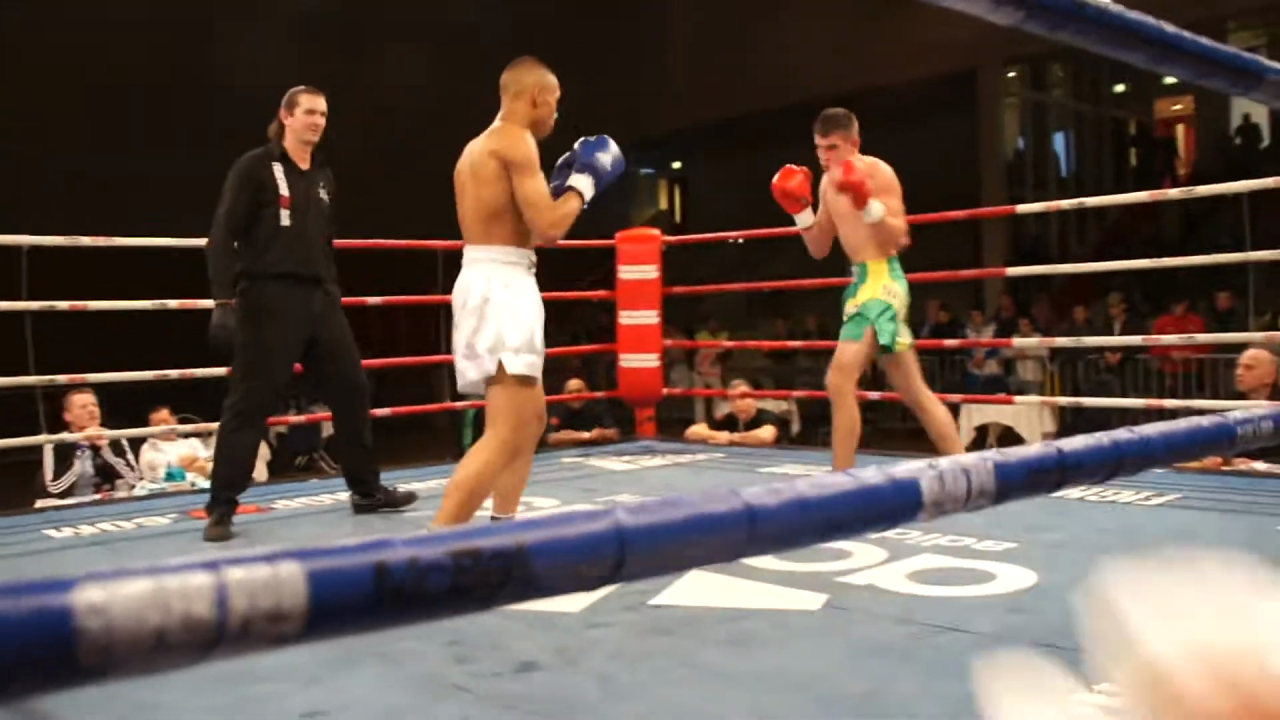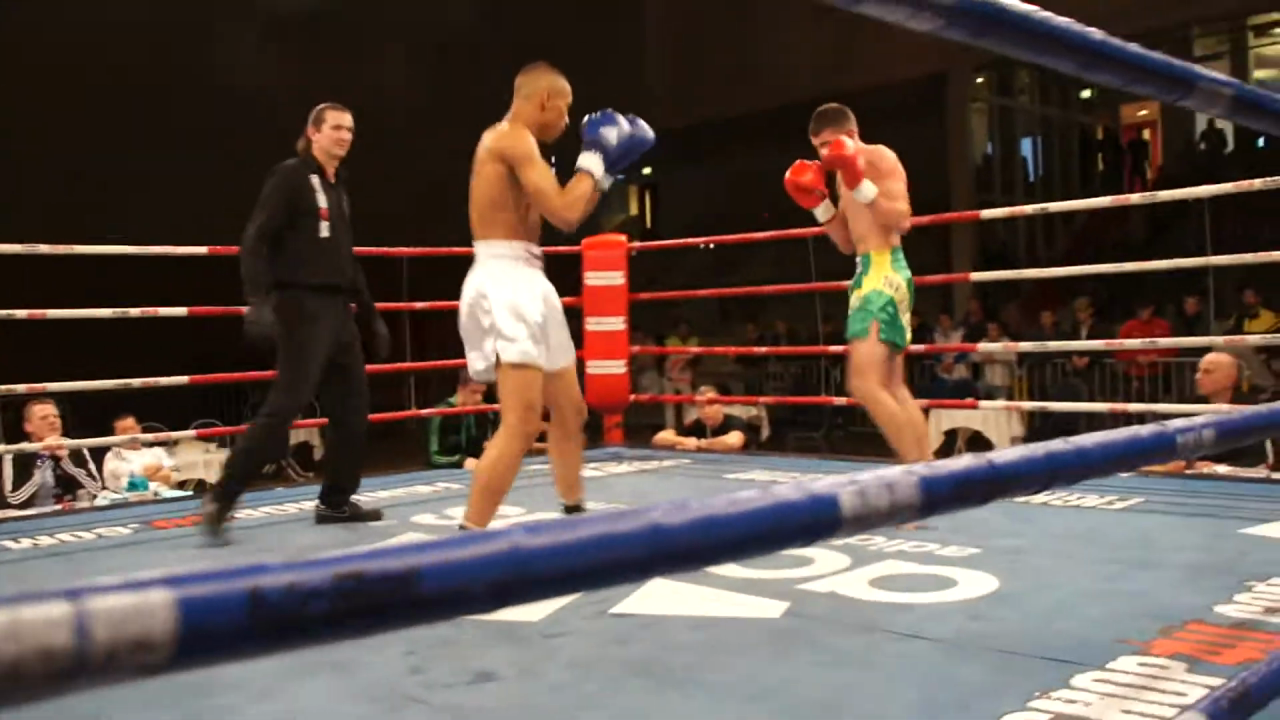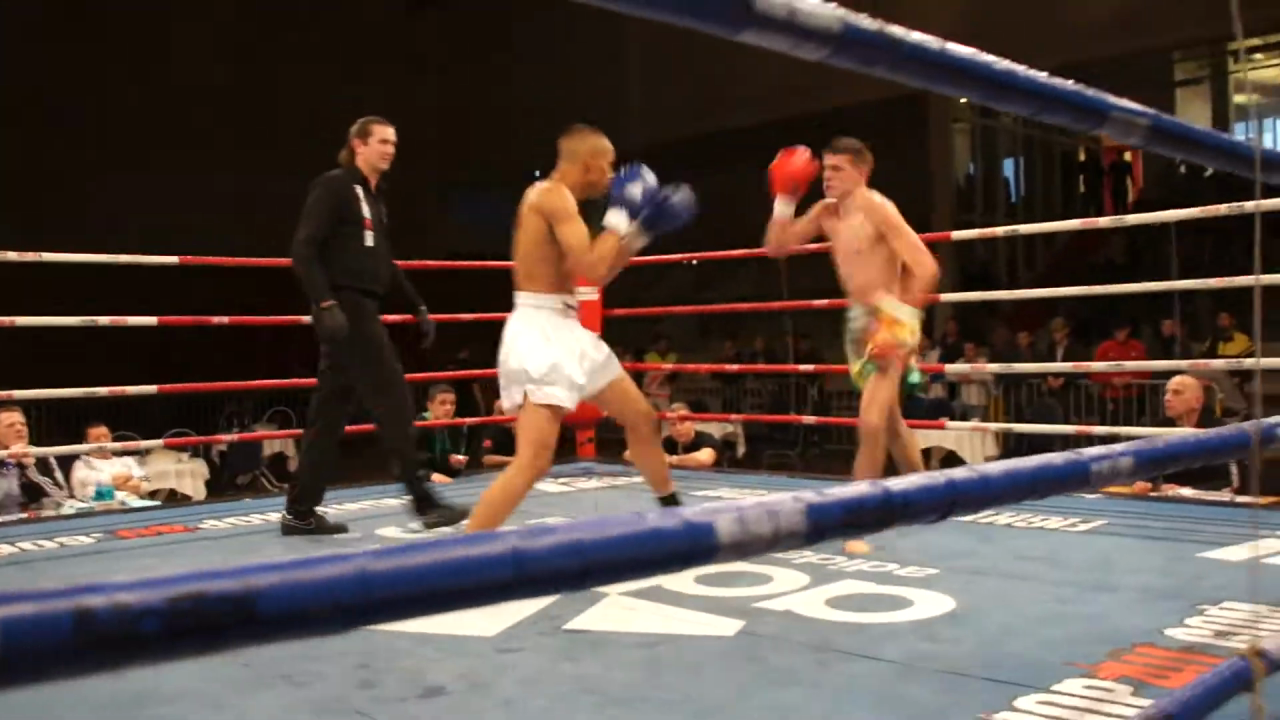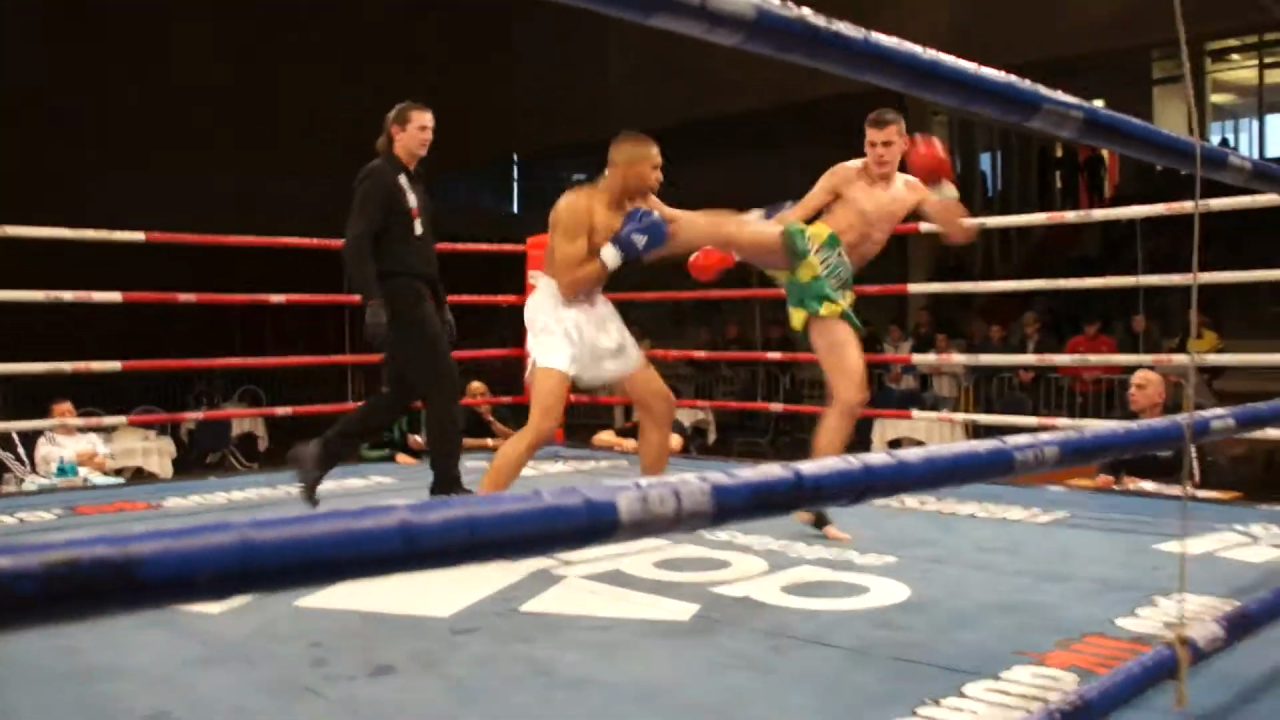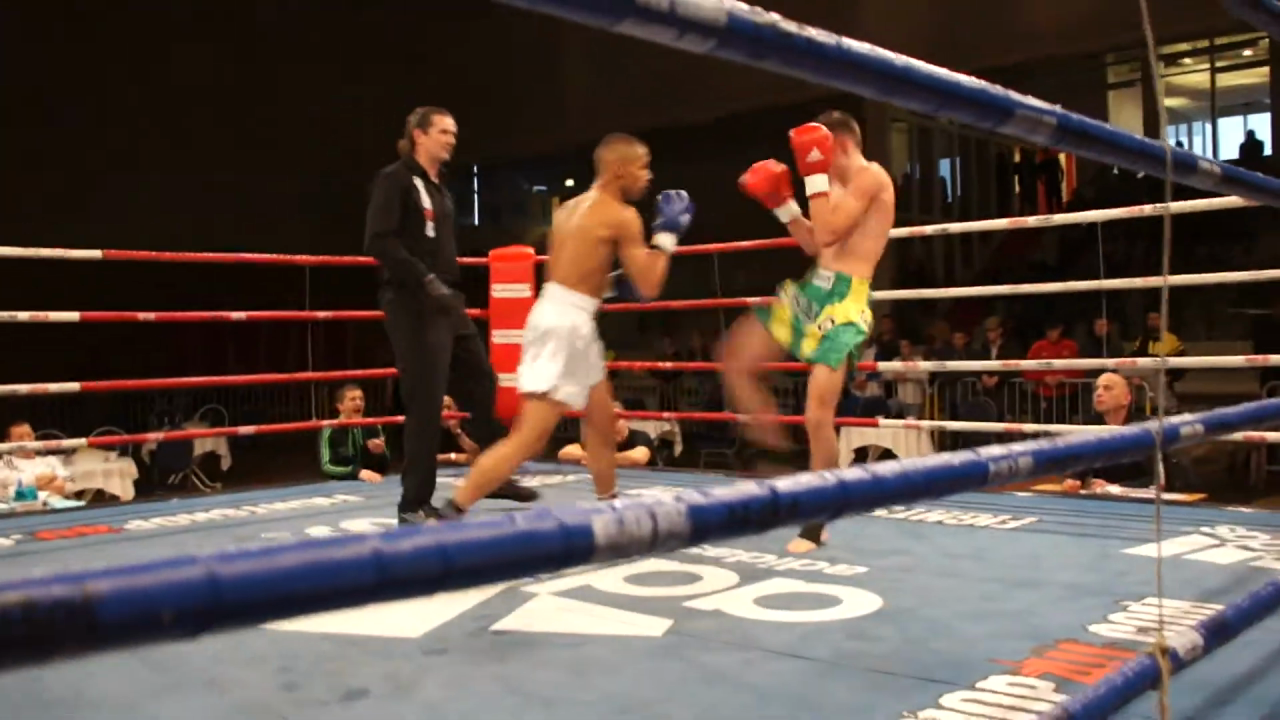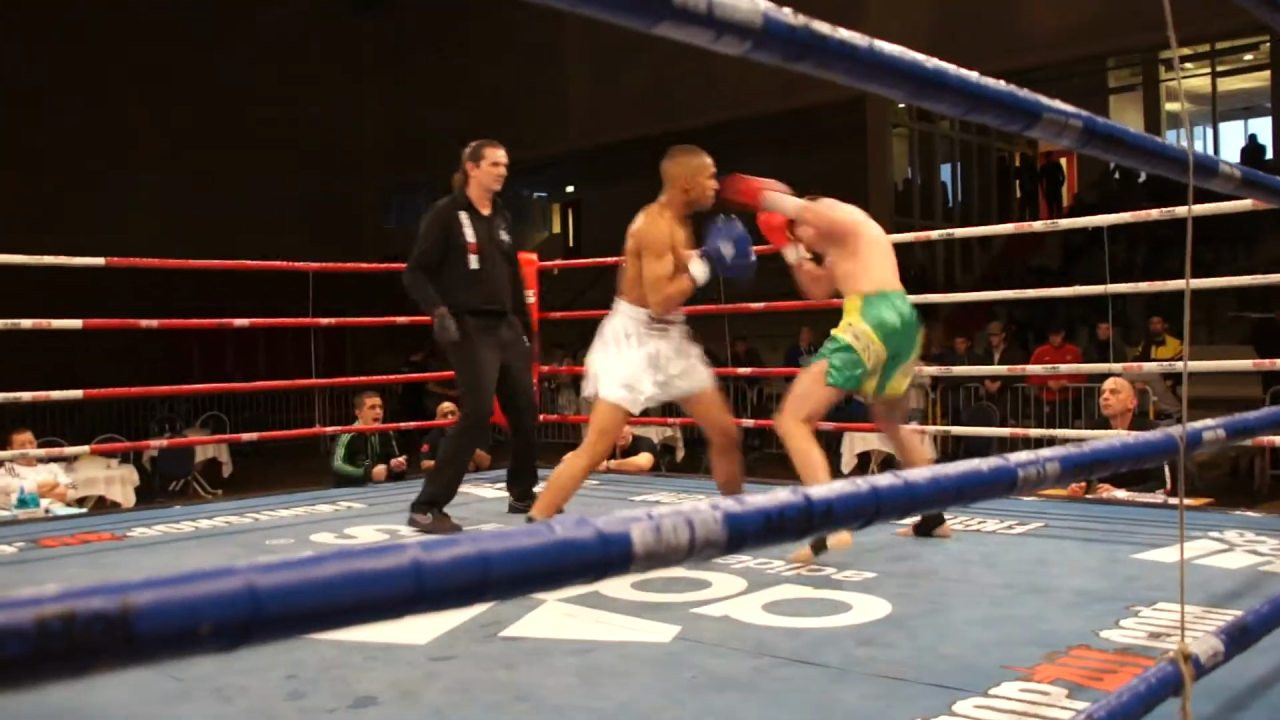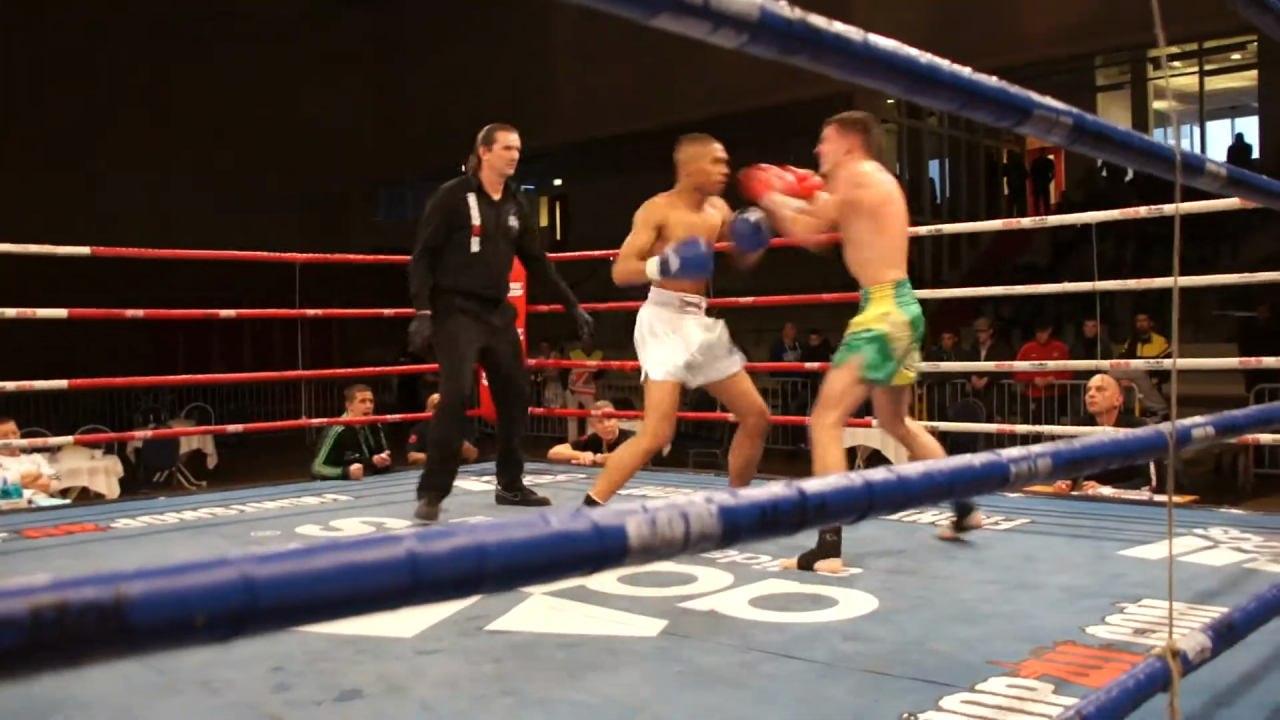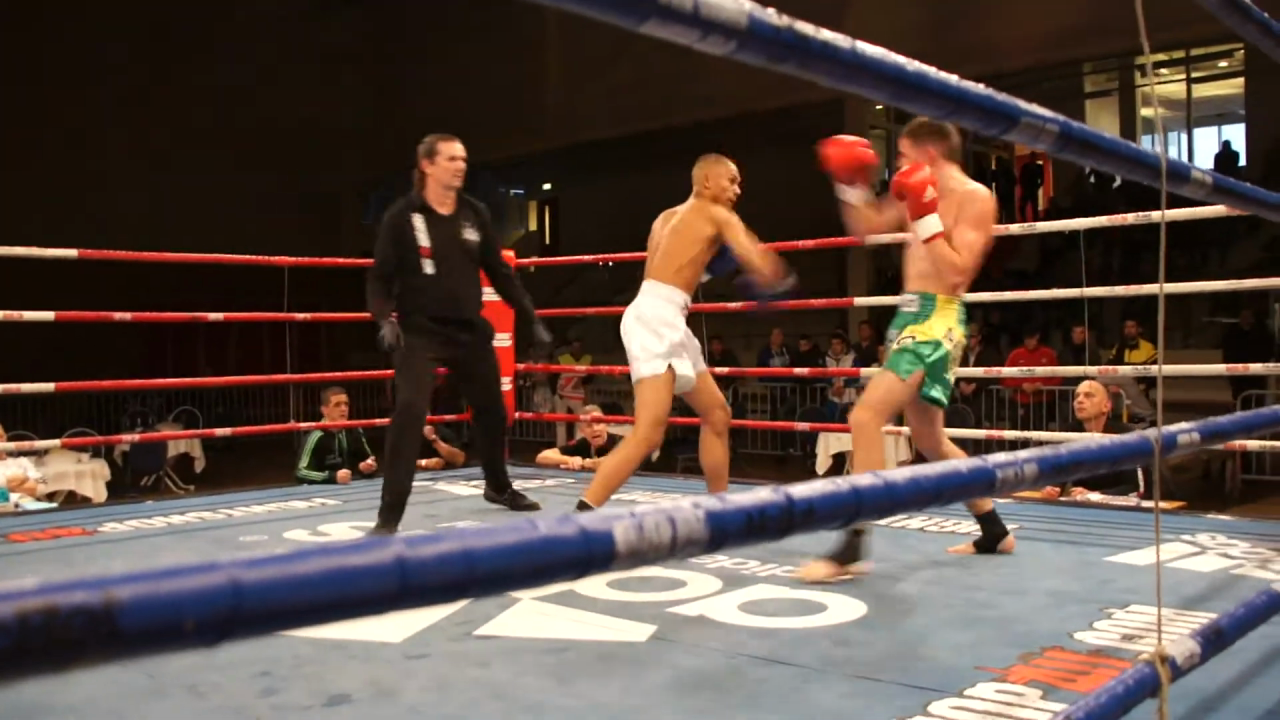
dt=0.3s
person 1, frame 1
left shoulder: (323, 177)
right shoulder: (255, 167)
right elbow: (222, 238)
left wrist: (333, 294)
right wrist: (223, 301)
left hip: (320, 298)
right hip: (270, 297)
left knee: (352, 390)
right knee: (250, 403)
left ankle: (366, 489)
right ankle: (221, 508)
person 1, frame 2
left shoulder: (339, 189)
right shoulder: (290, 178)
right elbow: (256, 243)
left wrist: (371, 315)
right wrist: (259, 303)
left hip: (334, 310)
right hip: (298, 304)
left knee: (352, 404)
right knee: (287, 401)
left ankle: (336, 499)
right ankle: (222, 498)
person 1, frame 3
left shoulder: (378, 195)
right shoulder: (335, 187)
left elbow: (383, 264)
right elbow: (305, 249)
left wrist: (418, 307)
right wrist: (326, 304)
left hip: (361, 308)
right hip: (346, 308)
left knee: (329, 411)
right knee: (393, 401)
left ankle: (300, 510)
right ankle: (423, 502)
person 1, frame 4
left shoulder: (410, 181)
right shoulder: (380, 177)
right elbow: (357, 246)
left wrist: (442, 304)
right wrist: (373, 303)
left hip: (416, 296)
right hip: (393, 296)
left knee: (402, 391)
right knee: (442, 385)
left ankle: (319, 452)
right ankle: (448, 486)
person 1, frame 5
left shoulder: (439, 184)
right shoulder: (395, 180)
right elbow: (378, 242)
right wrist: (425, 280)
left hip: (445, 301)
right hip: (412, 303)
left knee: (482, 384)
right knee: (425, 401)
right ankle: (414, 504)
person 1, frame 6
left shoulder: (502, 219)
right shoulder: (446, 214)
right elbow: (416, 273)
left wrist: (526, 332)
right wrist: (440, 312)
left hip: (503, 326)
right hip: (466, 328)
left knee: (525, 411)
right knee: (477, 413)
left ankle: (522, 493)
right ankle: (429, 507)
person 1, frame 7
left shoulder: (516, 205)
right shoulder: (454, 196)
left elbow: (537, 262)
right elbow: (423, 256)
left wrist: (573, 306)
right wrist: (421, 311)
left hip: (497, 312)
right hip: (456, 310)
left knee: (515, 397)
right knee: (457, 394)
left ankle: (510, 484)
right ankle: (431, 493)
person 1, frame 8
left shoulder: (475, 214)
right shoulder: (402, 217)
left elbow: (499, 273)
right elbow: (380, 280)
left wrist: (532, 321)
right wrist: (385, 318)
left hip: (469, 330)
right hip: (420, 333)
left knee: (492, 413)
right knee: (409, 410)
left ankle: (497, 486)
right ankle: (390, 516)
person 2, frame 1
left shoulder: (877, 173)
right shoulder: (828, 183)
left elbow: (899, 238)
right elbow: (819, 249)
left wrist: (866, 203)
right wrist: (799, 209)
left hip: (880, 281)
right hip: (863, 282)
left knee: (839, 382)
right knee: (914, 392)
person 2, frame 2
left shoulder: (881, 158)
right shoulder: (847, 170)
left elbow: (901, 222)
left wrist: (860, 184)
right wrist: (816, 204)
left hip: (883, 276)
right hip: (872, 270)
left knee: (864, 386)
right knee: (892, 390)
person 2, frame 3
left shoulder: (877, 210)
right shoulder: (827, 211)
left elbow: (926, 268)
right elbow: (777, 246)
left wrist: (897, 321)
right wrist: (784, 196)
left hip: (890, 321)
right hip: (861, 321)
left knee: (873, 423)
right knee: (887, 422)
person 2, frame 4
left shoulder: (914, 189)
right shoulder: (845, 173)
left elbow: (960, 234)
right elbow: (797, 216)
left wrist: (939, 181)
right wrist: (726, 247)
left hip: (832, 292)
right hip: (813, 253)
left knee: (849, 397)
right knee: (742, 237)
left ankle: (813, 504)
person 2, frame 5
left shoulder: (868, 176)
right shoulder: (838, 182)
left elbow: (824, 237)
left wrist: (814, 171)
right wrist: (780, 202)
left hip: (844, 303)
right hip: (813, 288)
left knee: (816, 418)
right knee: (736, 361)
left ankle: (815, 521)
right ankle: (772, 441)
person 2, frame 6
left shoulder: (828, 211)
right shoulder: (855, 221)
left elbow: (809, 210)
right elbow: (818, 290)
left wrist: (767, 197)
right wrist: (790, 249)
left hip: (868, 322)
right hip: (901, 316)
left knee: (791, 421)
right knee: (891, 423)
left ankle: (830, 532)
right ankle: (934, 516)
person 2, frame 7
left shoulder: (857, 176)
right shoulder: (874, 179)
left elbow: (805, 231)
right elbow: (821, 233)
left wrist: (773, 197)
right wrist: (798, 196)
left hip: (885, 311)
right hip: (897, 309)
left knee: (825, 420)
right knee: (896, 424)
left ankle: (828, 547)
right ankle: (965, 508)
person 2, frame 8
left shoulder: (973, 198)
right shoulder: (925, 191)
left elbow: (956, 274)
right elbow: (864, 228)
left wrist: (924, 216)
right wrist: (848, 180)
left hip: (937, 324)
right hip: (914, 316)
left knee: (865, 421)
right knee: (929, 439)
left ankle: (851, 549)
right ankle: (994, 530)
person 3, frame 1
left shoulder: (478, 146)
right shoulder: (515, 140)
right elbow: (548, 229)
left wrist: (562, 185)
right wrist: (587, 180)
left hip: (486, 282)
right hip: (501, 287)
left knee: (526, 428)
right knee: (504, 440)
person 3, frame 2
left shoulder: (518, 143)
right shoulder: (511, 138)
left elbow: (568, 217)
right elbow: (564, 211)
left wrist: (609, 163)
right wrist: (596, 155)
left hip: (529, 284)
right hip: (503, 282)
left knee: (569, 412)
right knee: (521, 424)
left ankle: (573, 518)
person 3, frame 3
left shoulder: (560, 200)
right shoulder: (553, 197)
left elbow: (605, 272)
right elbow: (592, 268)
left wrist: (645, 226)
right wrist: (623, 213)
left hip: (566, 329)
right hip: (537, 330)
left knee: (642, 418)
right knee: (533, 460)
left ankle: (673, 513)
person 3, frame 4
left shoulder: (632, 204)
right shoulder: (577, 207)
right elbow: (569, 284)
right wrist: (620, 250)
left hip: (594, 315)
right hip: (556, 314)
left knee: (660, 405)
right knee: (542, 428)
person 3, frame 5
left shoulder: (574, 207)
right shoulder: (621, 217)
right elbow: (649, 286)
left wrist: (615, 281)
right wrist: (668, 233)
left hip: (569, 322)
right hip: (567, 325)
left knee: (602, 421)
right knee: (527, 440)
right ankle: (448, 520)
person 3, frame 6
left shoulder: (677, 218)
right shoulder: (654, 227)
right elbow: (658, 301)
left wrist: (731, 257)
right wrist: (703, 264)
left hip: (668, 338)
right hip: (628, 338)
left knee: (726, 435)
right knee: (596, 450)
person 3, frame 7
left shoulder: (716, 207)
right shoulder: (656, 210)
left elbow: (745, 258)
right elbow: (621, 272)
left wrist: (754, 235)
right wrist: (665, 264)
left hip: (701, 324)
right hip: (663, 323)
left knee: (756, 416)
right knee: (656, 435)
person 3, frame 8
left shoulder: (666, 218)
right shoulder: (717, 215)
right elbow: (761, 266)
left wrist: (705, 266)
right wrist: (781, 281)
left hip: (665, 321)
right hip: (657, 322)
left knee: (717, 414)
right knee: (648, 434)
right ankle: (581, 516)
